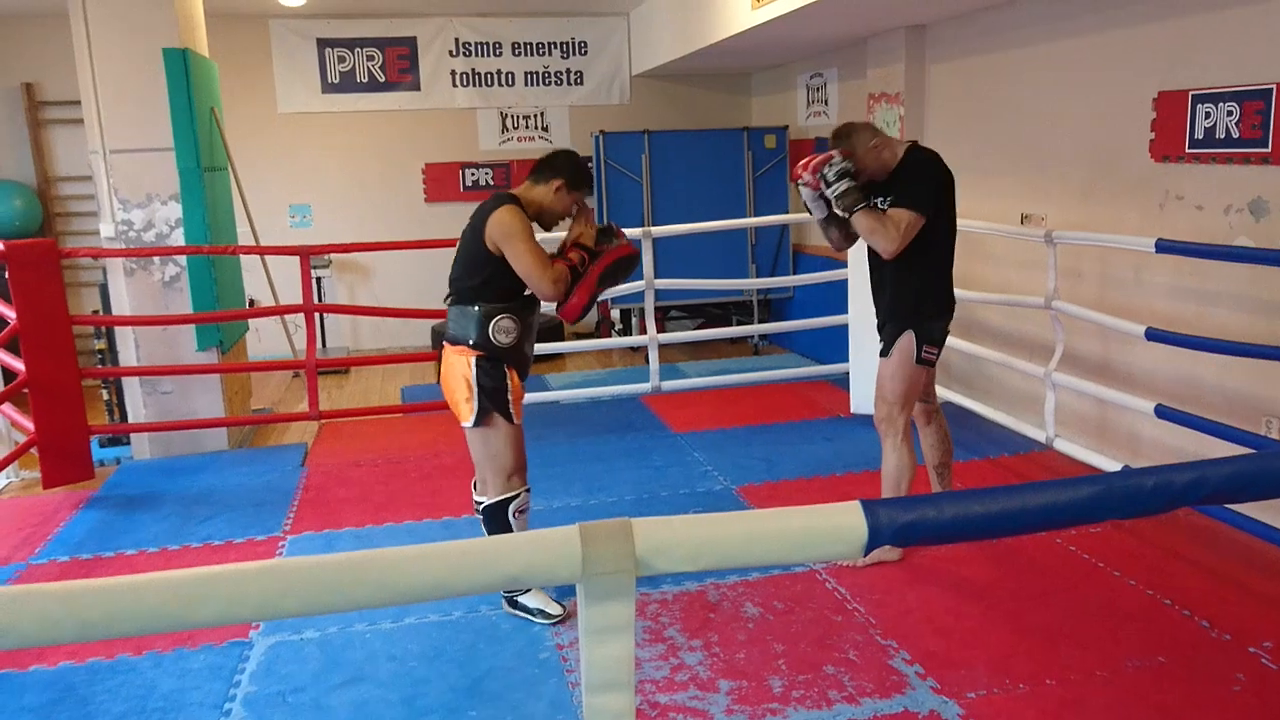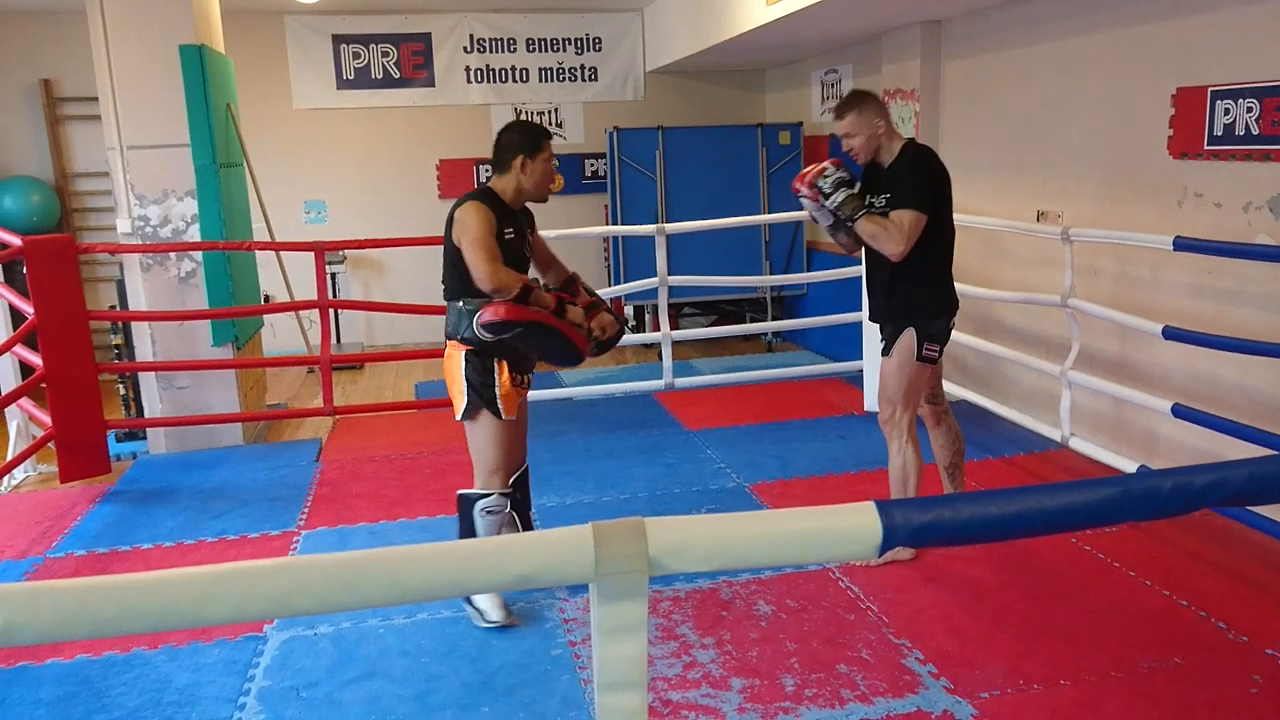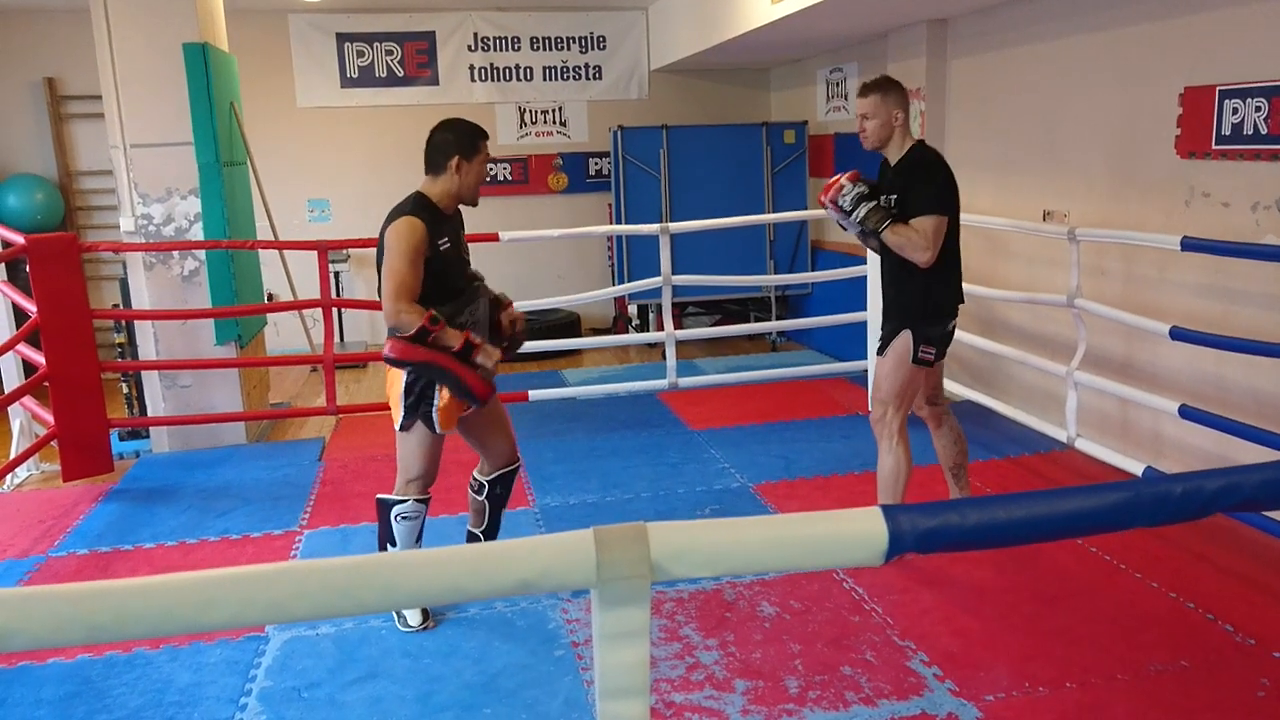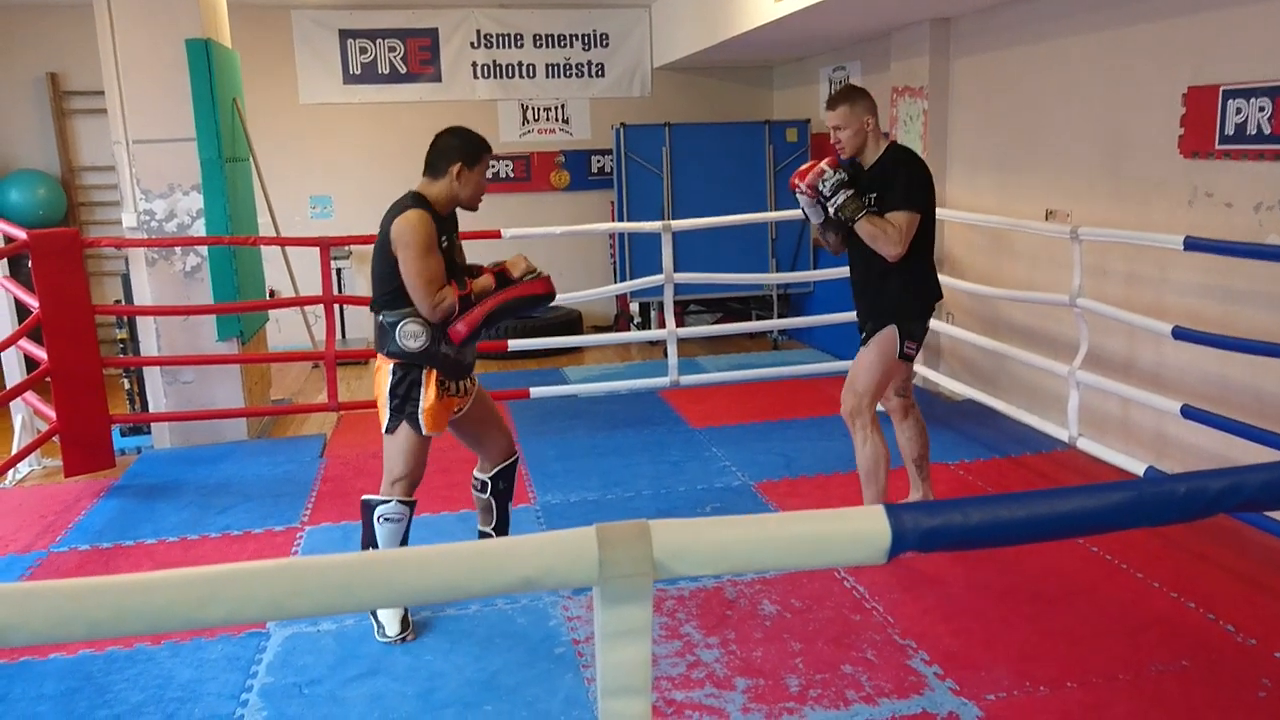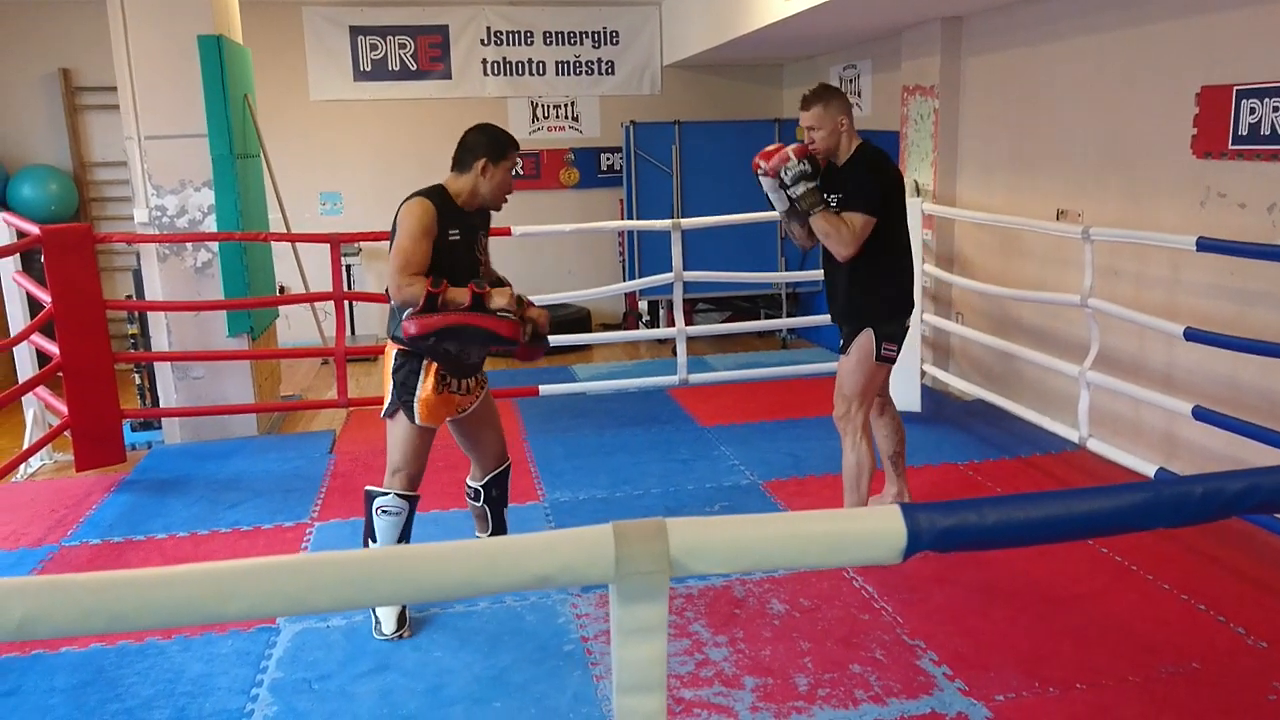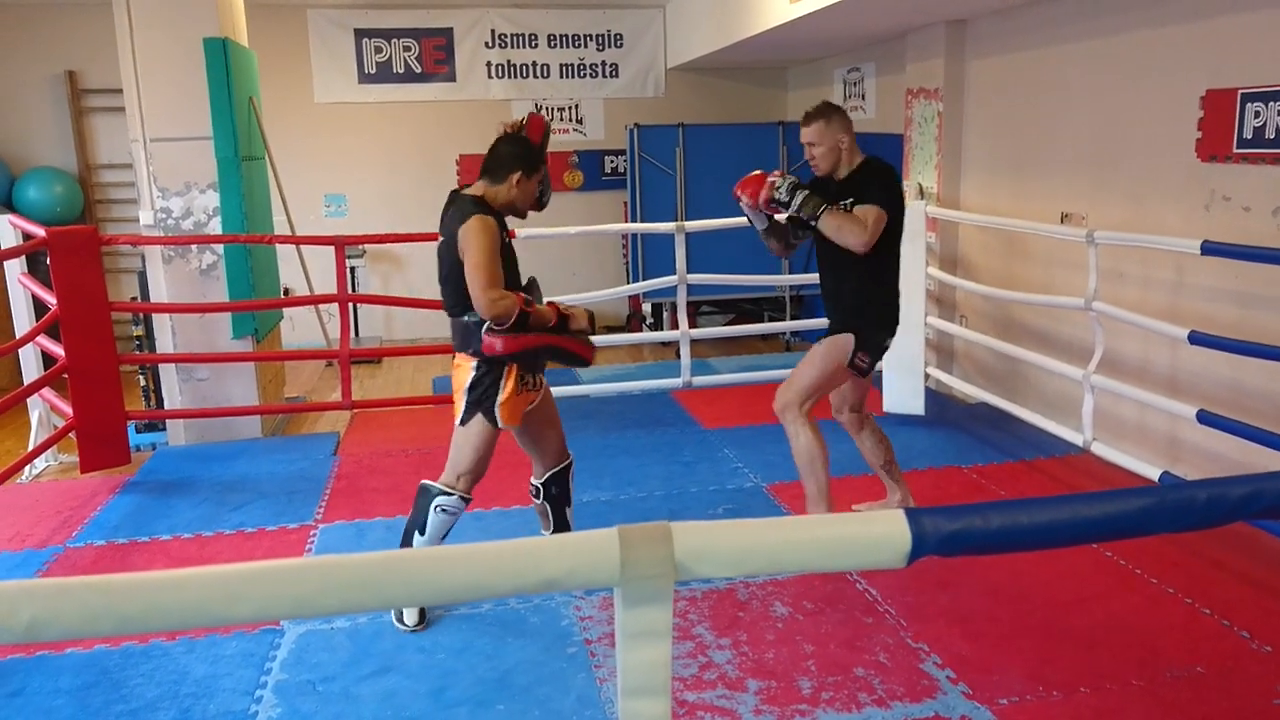
dt=0.7s
person 1, frame 1
left shoulder: (506, 214)
right shoulder: (507, 216)
left elbow: (529, 280)
right elbow: (549, 287)
left wrist: (582, 251)
right wrist: (581, 247)
left hip: (484, 360)
right hip: (479, 364)
left knee: (498, 474)
right knee: (504, 480)
right ankle: (518, 591)
person 1, frame 2
left shoulder: (518, 215)
right shoulder: (475, 212)
left elbow: (552, 269)
right elbow: (491, 278)
left wrist: (591, 305)
right wrist: (562, 305)
left hip: (508, 358)
right hip: (479, 360)
left knee: (514, 466)
right knee: (492, 478)
person 1, frame 3
left shoulder: (450, 218)
right shoulder: (409, 224)
right elbow: (401, 312)
left wrist: (498, 308)
right wrist: (472, 346)
left hip: (465, 368)
right hip: (425, 372)
left knee: (502, 457)
right knee: (415, 483)
left ankle: (481, 551)
person 1, frame 4
left shoulder: (443, 216)
right shoulder: (411, 220)
right elbow: (436, 305)
left wrist: (516, 280)
right wrist: (501, 274)
left hip: (451, 368)
right hip: (411, 374)
left knee: (500, 452)
right knee: (399, 486)
person 1, frame 5
left shoulder: (478, 218)
right shoulder: (423, 210)
right elbow: (402, 287)
left wrist: (522, 309)
right wrist: (483, 300)
left hip: (464, 363)
right hip: (417, 365)
left knee: (493, 462)
right knee: (402, 481)
person 1, frame 6
left shoulder: (475, 203)
right shoulder: (478, 223)
left elbow: (534, 201)
right elbow: (493, 305)
left wrist: (525, 148)
right wrist: (560, 318)
left hip: (515, 365)
right hip: (489, 369)
left knee: (555, 461)
right knee: (459, 480)
person 2, frame 1
left shoulder: (923, 170)
right shoulder: (874, 176)
left elbow: (890, 242)
right elbow: (842, 240)
left wrist: (844, 195)
right wrist: (822, 204)
left hip: (919, 311)
right hip: (901, 308)
left knee: (889, 417)
right knee: (922, 408)
left ankle: (888, 537)
person 2, frame 2
left shoulder: (918, 167)
right shoulder: (874, 172)
left elbow: (895, 244)
right elbow: (854, 242)
left wrist: (845, 200)
right wrist: (825, 212)
left hip: (921, 310)
right hip: (902, 308)
left knee: (894, 416)
right knee: (931, 407)
person 2, frame 3
left shoulder: (926, 169)
right shoulder: (890, 170)
left elbow: (923, 250)
left wrist: (867, 212)
right wrist: (855, 219)
left hip: (923, 310)
right hip: (913, 308)
left knee: (886, 417)
right knee: (932, 410)
right ankle: (961, 502)
person 2, frame 4
left shoulder: (904, 168)
right shoulder: (855, 173)
left elbow: (893, 245)
right elbow: (838, 245)
left wrist: (844, 199)
right wrist: (817, 212)
left hip: (901, 307)
right hip: (877, 305)
left knee: (856, 408)
right knee: (898, 402)
right ankle: (921, 497)
person 2, frame 5
left shoulder: (872, 169)
right shoulder: (830, 170)
left elbow: (844, 245)
right elbow: (807, 238)
left wrist: (804, 188)
right wrist: (780, 193)
left hip: (880, 309)
right hip: (858, 305)
left knee: (848, 413)
right knee: (875, 400)
right ankle: (897, 492)
person 2, frame 6
left shoulder: (878, 178)
right shoulder: (822, 187)
left elbow: (859, 237)
right elbow: (784, 246)
left wrist: (803, 202)
right wrist: (762, 219)
left hip: (866, 319)
right hip: (850, 318)
left knee: (789, 405)
right knee: (850, 413)
right ankle: (899, 497)
